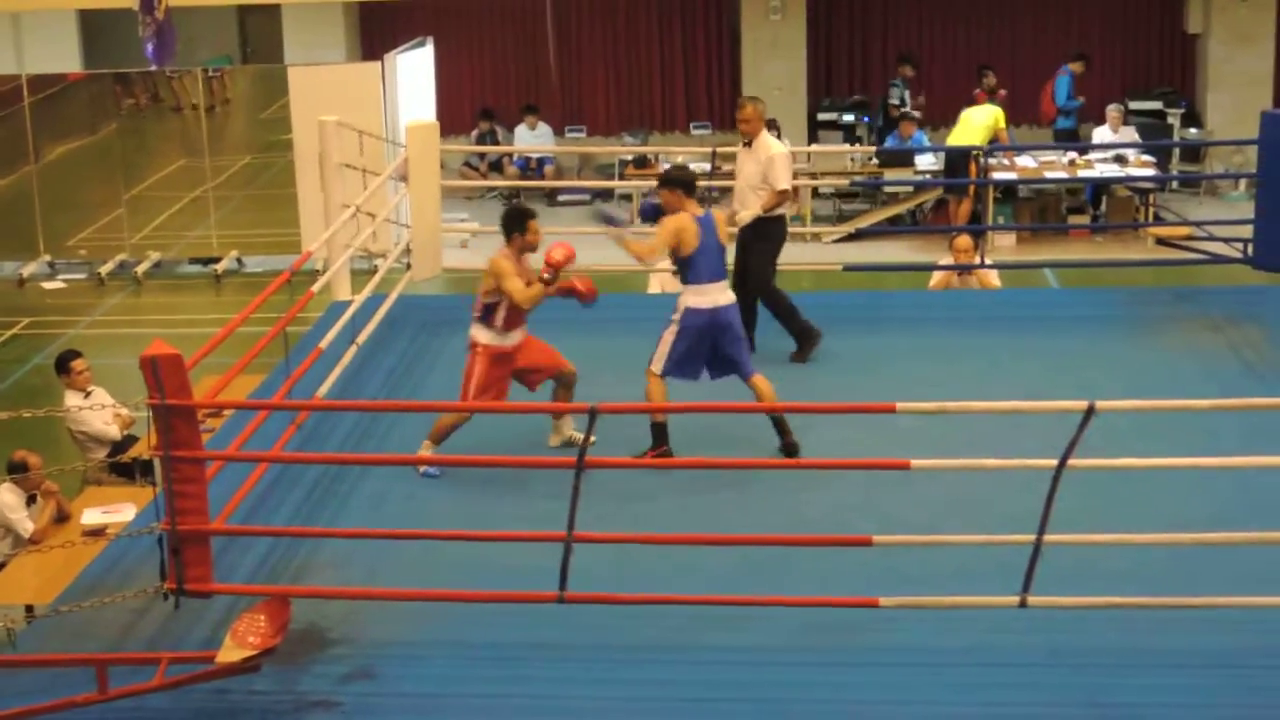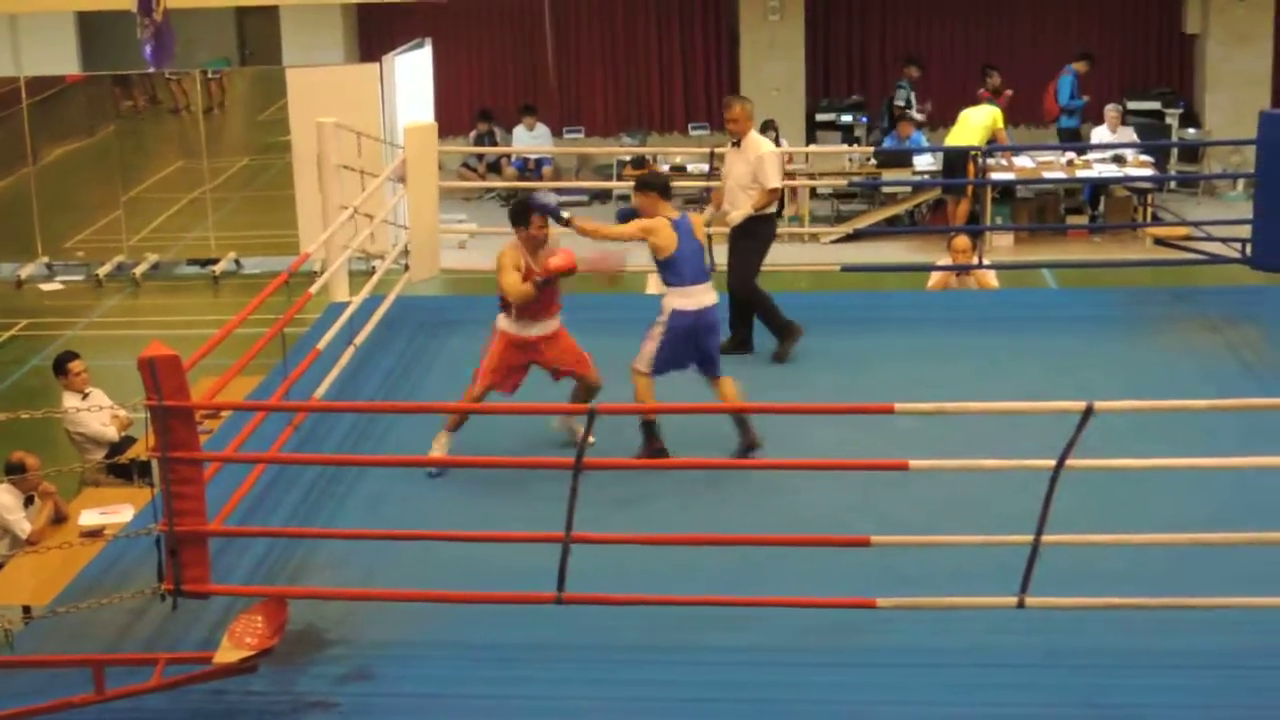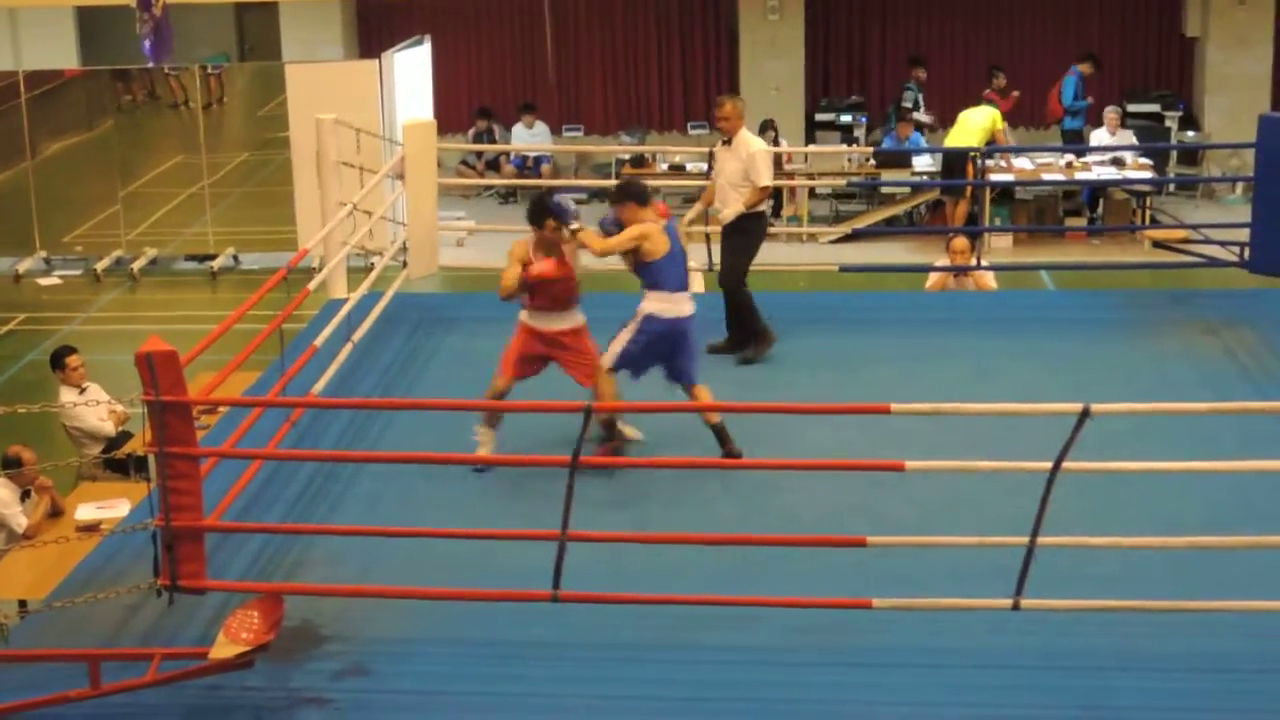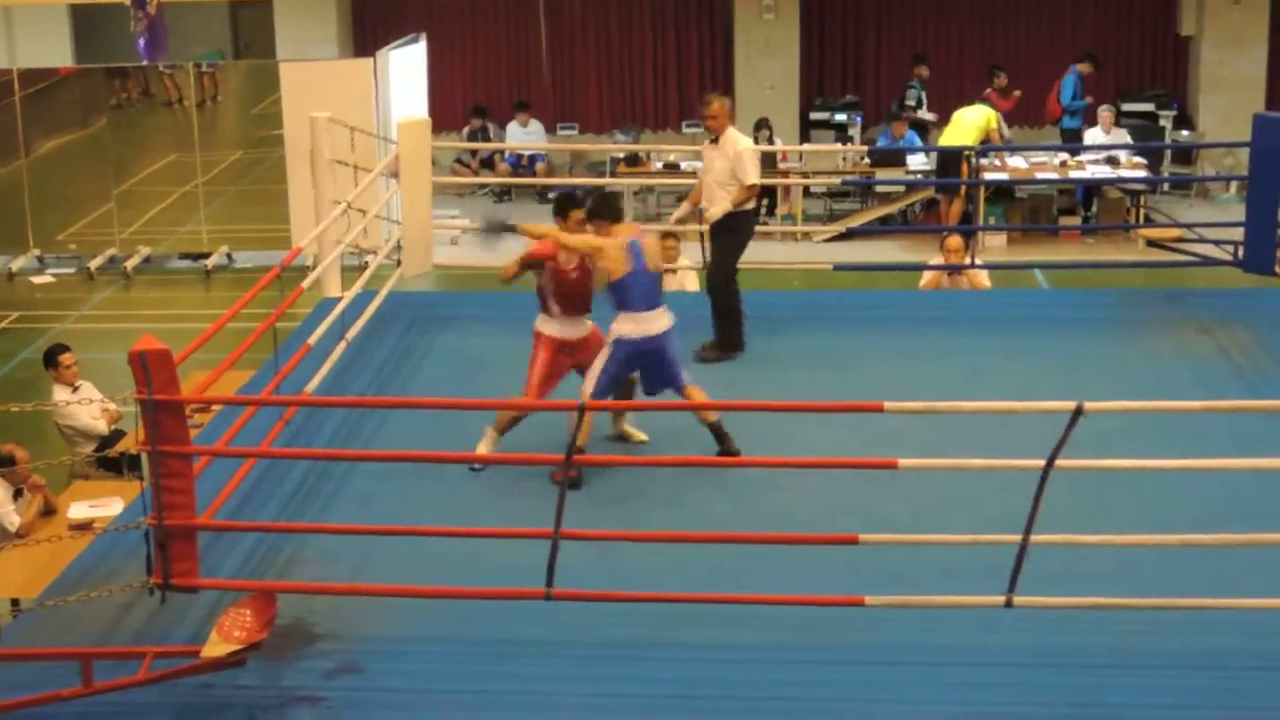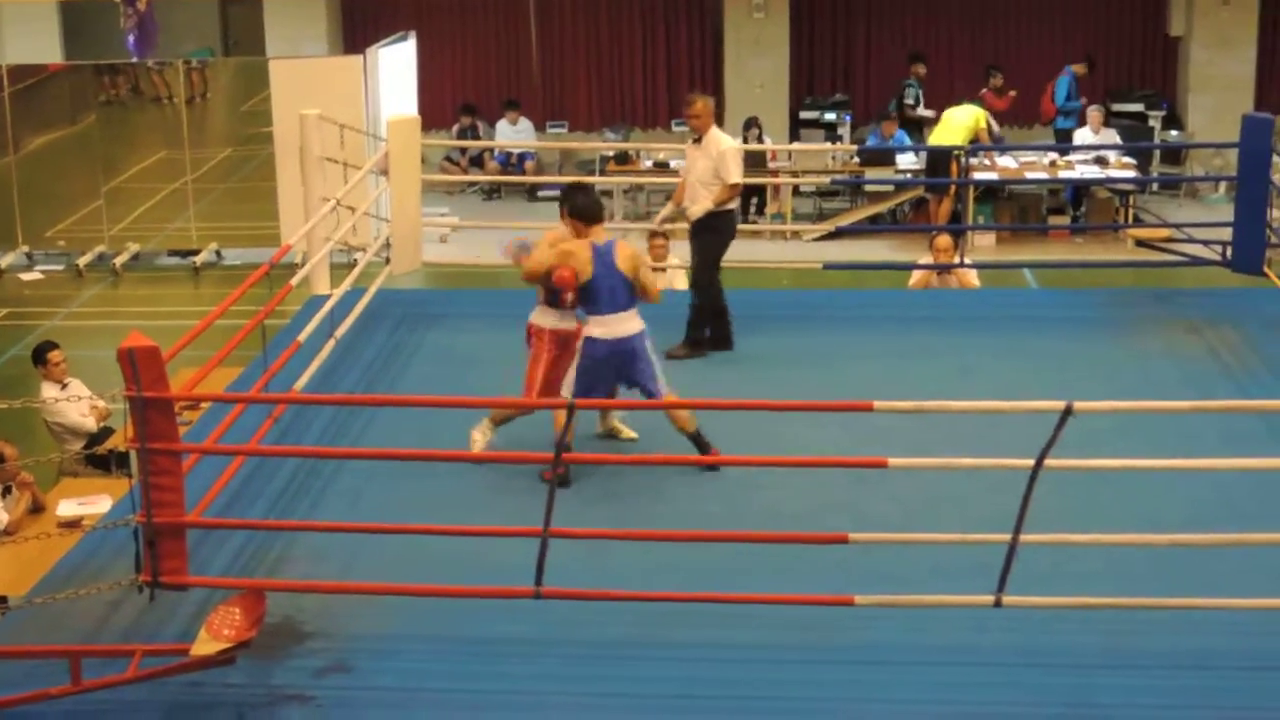
dt=0.1s
person 1, frame 1
left shoulder: (676, 223)
right shoulder: (717, 220)
left elbow: (646, 254)
left wrist: (619, 230)
left hip: (696, 310)
right hip: (726, 305)
left knee: (655, 374)
right knee: (749, 374)
left ankle: (661, 446)
right ankle: (787, 437)
person 1, frame 2
left shoulder: (649, 226)
right shoulder: (695, 223)
left elbow: (602, 232)
left wrist: (563, 216)
left hip: (679, 310)
right hip: (708, 307)
left knee: (642, 371)
right knee: (716, 375)
left ankle: (653, 443)
right ankle: (745, 433)
person 1, frame 3
left shoulder: (642, 230)
right shoulder: (670, 226)
left elbow: (600, 248)
left wrist: (573, 226)
right wrist: (623, 246)
left hip: (656, 316)
right hip: (685, 314)
left knee: (606, 370)
right knee: (692, 385)
left ankle: (612, 439)
right ankle: (727, 445)
person 1, frame 4
left shoulder: (600, 247)
right shoulder: (651, 242)
left elbow: (555, 236)
left hip: (628, 335)
right hip: (660, 329)
left knee: (590, 397)
right knee: (684, 386)
right ankle: (726, 442)
person 1, frame 5
left shoulder: (569, 249)
right shoulder: (628, 249)
left elbow: (530, 269)
right elbow: (653, 295)
left hip: (599, 339)
right hip: (633, 333)
left knee: (567, 399)
right knee: (660, 396)
left ankle: (560, 466)
right ankle: (704, 448)
person 2, frame 1
left shoulder: (525, 259)
right shoulder: (501, 264)
left elbow: (533, 291)
right elbow: (525, 301)
left wrist: (568, 288)
right wrist: (549, 273)
left hip: (517, 340)
right hip: (489, 345)
left knee: (567, 374)
right knee: (466, 409)
left ankle: (562, 432)
right ankle: (425, 451)
person 2, frame 2
left shoulder: (548, 248)
right shoulder: (509, 255)
right elbow: (515, 297)
right wrist: (545, 277)
left hip: (550, 333)
right hip: (514, 334)
left knee: (591, 381)
right knee: (477, 392)
left ankle: (568, 422)
right ankle: (441, 443)
person 2, frame 3
left shoulder: (570, 240)
right shoulder: (521, 250)
right elbow: (505, 292)
right wrist: (528, 279)
left hip: (570, 327)
right hip: (533, 327)
left knee: (603, 385)
right knee: (500, 386)
left ankle: (612, 422)
right ankle: (487, 437)
person 2, frame 4
right shoulder: (545, 251)
right elbow: (505, 277)
right wrist: (526, 261)
left hip: (583, 332)
right hip: (552, 336)
left knee: (626, 379)
right knee: (528, 403)
left ankle: (618, 426)
right ankle: (488, 441)
person 2, frame 5
right shoulder: (556, 239)
left hip: (570, 326)
right hip: (549, 330)
right knee: (534, 401)
left ankle: (607, 422)
right ankle: (485, 428)
person 3, frame 1
left shoulder: (774, 151)
right shoulder: (743, 149)
left elbow: (783, 192)
left wrist: (754, 211)
right wrist: (729, 214)
left hip: (769, 226)
right hip: (749, 226)
left knee: (761, 285)
right knee: (742, 284)
left ankle: (806, 334)
right ankle: (743, 339)
person 3, frame 2
left shoulder: (763, 150)
right shoulder: (732, 149)
left elbow: (773, 191)
left wrist: (746, 211)
right wrist: (710, 211)
left hip: (758, 224)
right hip: (739, 224)
left knee: (742, 284)
right knee: (735, 284)
left ankle: (786, 330)
right ankle: (740, 339)
person 3, frame 3
left shoulder: (755, 148)
right shoulder: (721, 148)
left elbow: (765, 189)
left wrist: (737, 209)
right wrist: (697, 210)
left hip: (749, 223)
right hip: (731, 223)
left knee: (730, 281)
right knee: (732, 281)
left ankle: (760, 335)
right ankle: (738, 337)
person 3, frame 4
left shoulder: (742, 147)
right shoulder: (709, 146)
left elbow: (752, 188)
left wrist: (724, 207)
right wrist: (684, 209)
left hip: (737, 221)
right hip: (718, 221)
left knee: (718, 280)
right knee: (722, 281)
left ankle: (726, 342)
right ankle: (730, 338)
person 3, frame 5
left shoulder: (725, 146)
right shoulder: (692, 146)
left elbow: (734, 187)
left wrist: (706, 205)
right wrist: (669, 209)
left hip: (718, 221)
right hip: (700, 220)
left knee: (702, 281)
right knee: (706, 280)
left ankle: (695, 341)
right ankle: (720, 336)
